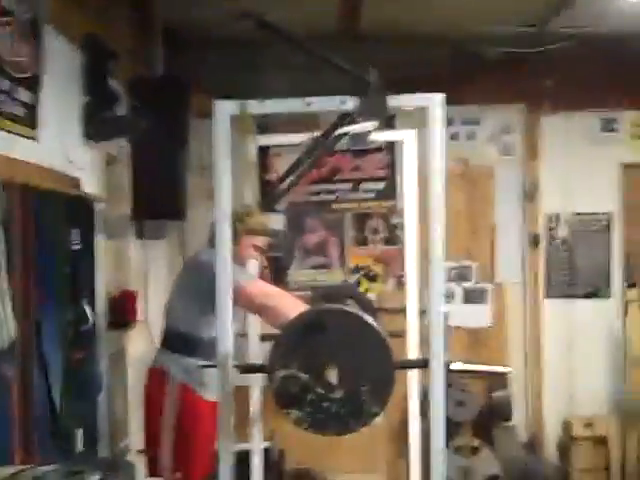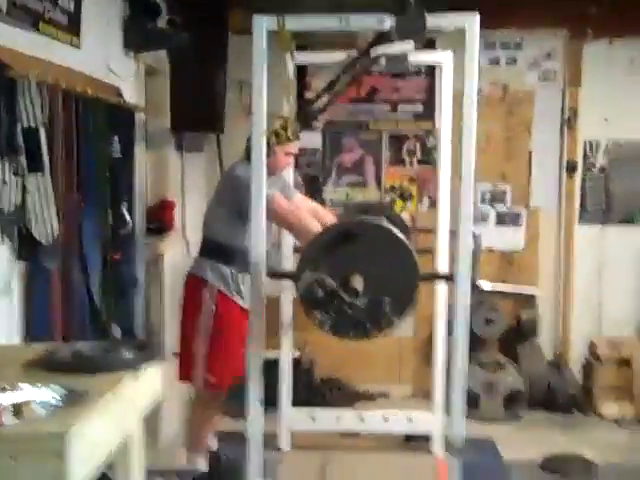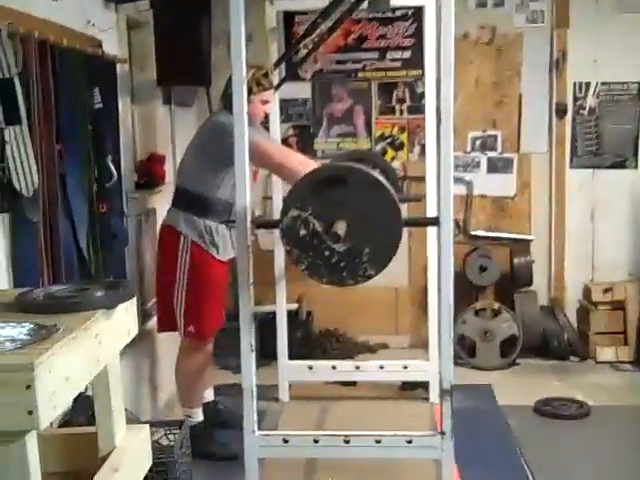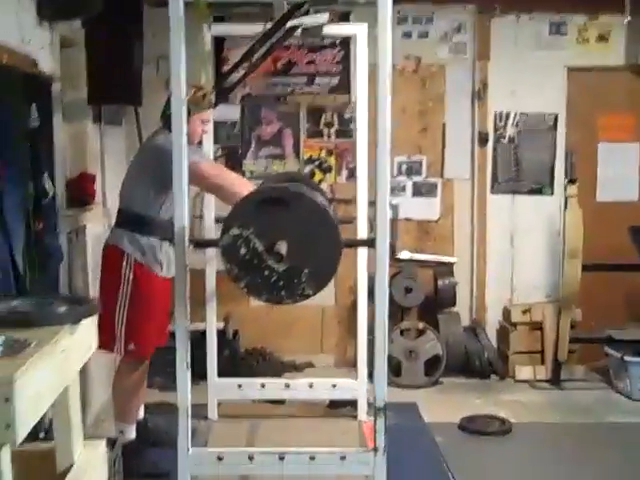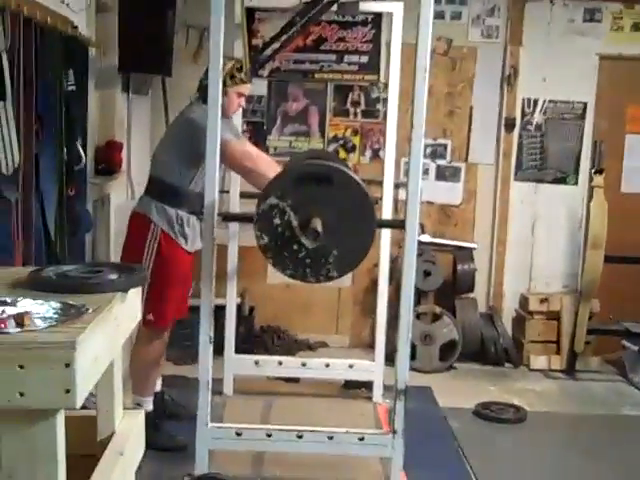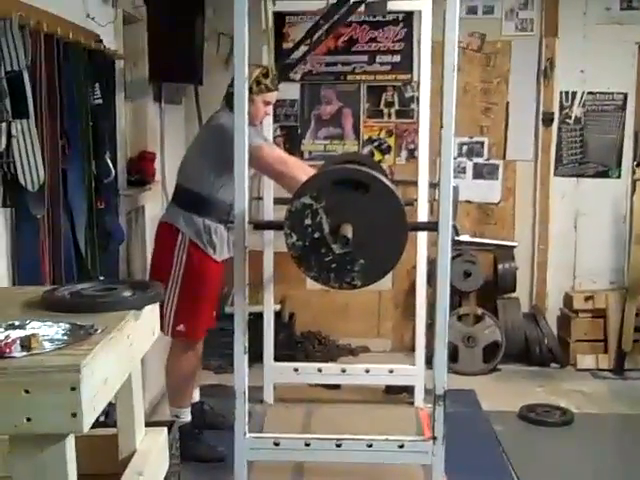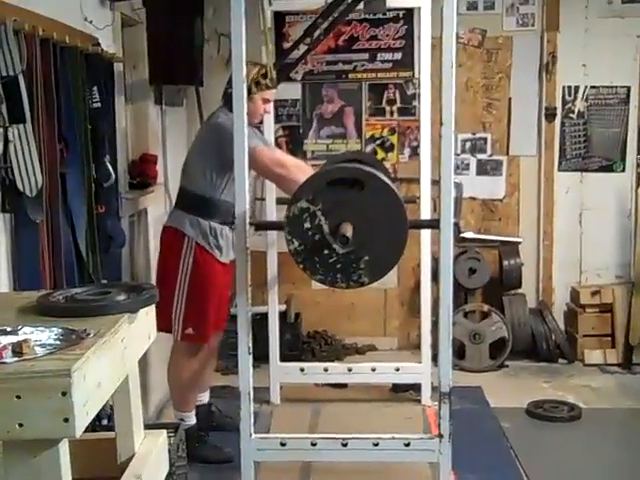
dt=0.7s
person 1, frame 1
left shoulder: (229, 267)
right shoulder: (208, 263)
left elbow: (276, 295)
right elbow: (263, 302)
left hip: (204, 382)
right hip: (180, 381)
person 1, frame 2
left shoulder: (272, 180)
right shoulder: (243, 177)
left elbow: (310, 209)
right elbow: (292, 219)
left hip: (236, 287)
right hip: (215, 286)
left knee: (223, 379)
right knee: (209, 383)
left ankle: (208, 454)
right ankle: (197, 469)
person 1, frame 3
left shoulder: (245, 130)
right shoulder: (223, 127)
left elbow: (293, 156)
right elbow: (280, 162)
left hip: (215, 238)
right hip: (191, 238)
left knee: (207, 331)
right knee: (195, 336)
left ankle: (207, 405)
right ankle: (193, 427)
person 1, frame 4
left shoulder: (184, 149)
right shoulder: (163, 147)
left elbow: (228, 177)
right elbow: (218, 183)
left hip: (156, 257)
right hip: (134, 257)
left knee: (144, 350)
right knee: (132, 354)
left ankle: (136, 425)
right ankle: (125, 444)
person 1, frame 5
left shoulder: (218, 122)
right shoulder: (199, 120)
left elbow: (258, 156)
right elbow: (247, 165)
left hip: (181, 229)
right hip: (160, 226)
left knee: (164, 321)
right knee: (152, 324)
left ankle: (155, 397)
right ankle: (143, 414)
person 1, frame 6
left shoulder: (244, 129)
right shoulder: (227, 127)
left elbow: (290, 161)
right elbow: (281, 170)
left hip: (209, 237)
right hip: (189, 236)
left knee: (197, 331)
right knee: (186, 336)
left ankle: (193, 407)
right ankle: (181, 428)
person 1, frame 7
left shoulder: (244, 130)
right shoulder: (225, 126)
left elbow: (290, 162)
right elbow: (279, 171)
left hip: (216, 240)
right hip: (194, 239)
left knee: (211, 333)
right knee: (191, 339)
left ankle: (202, 408)
right ankle: (187, 431)
